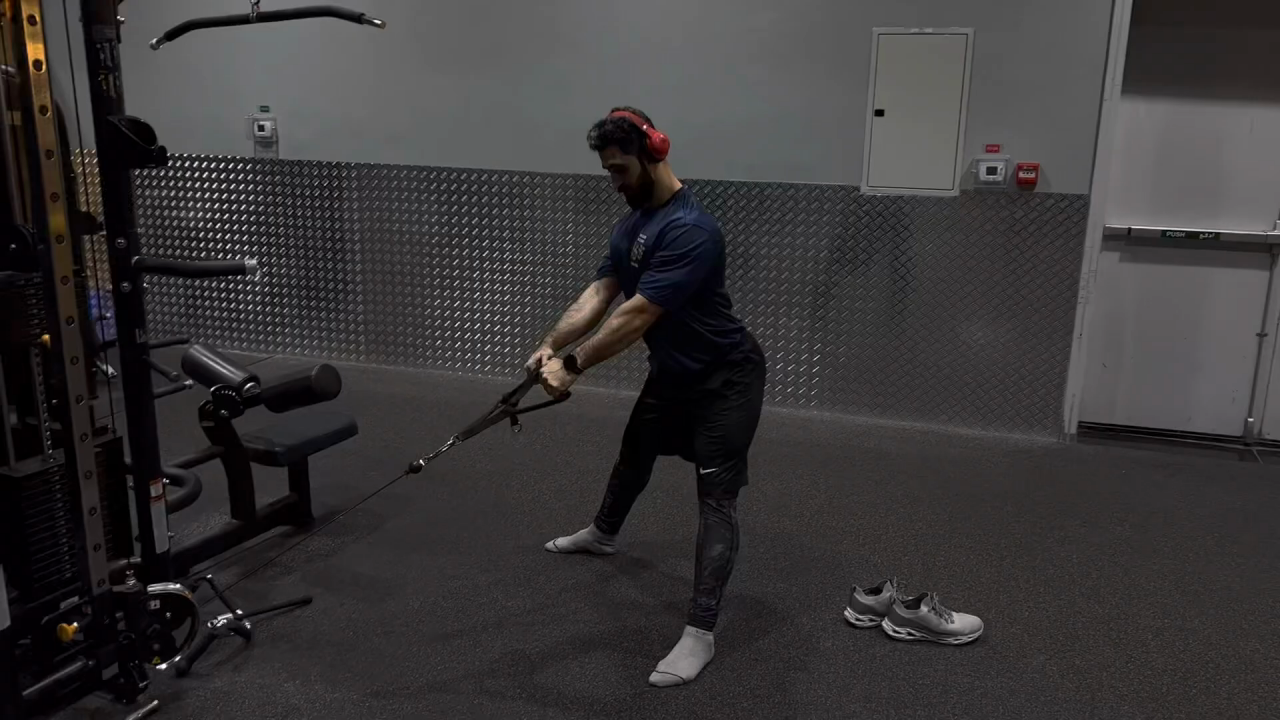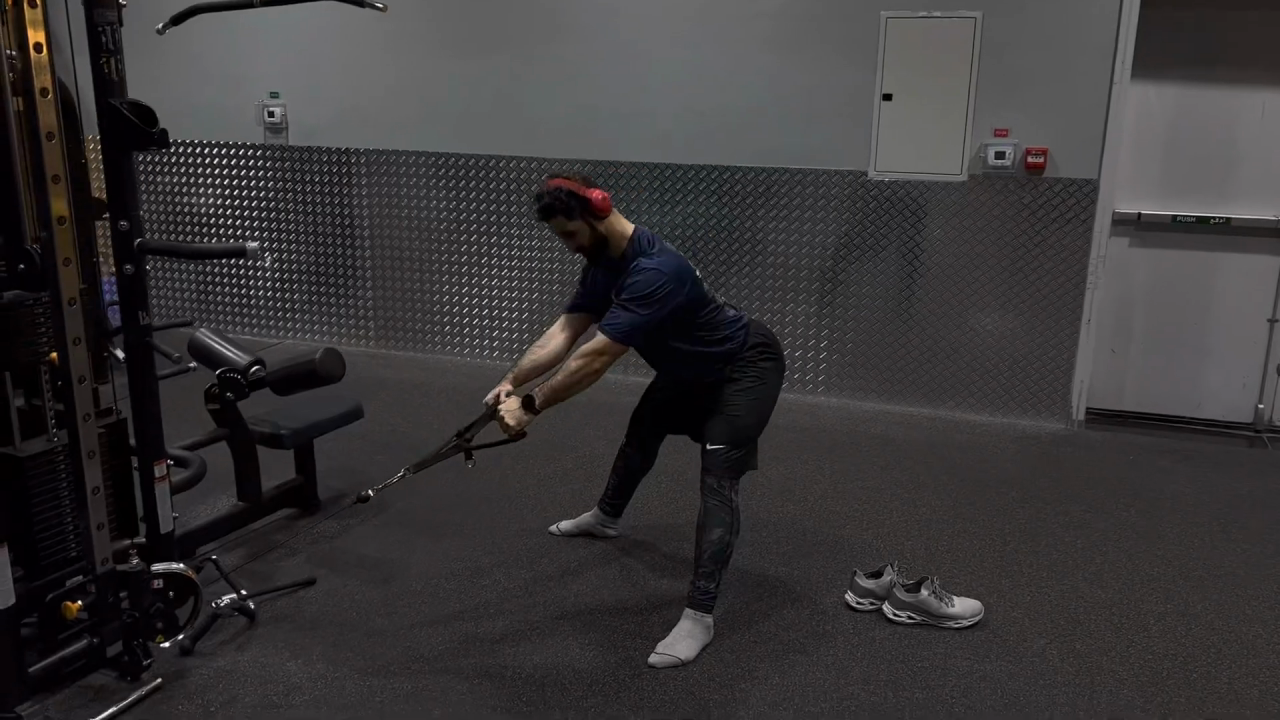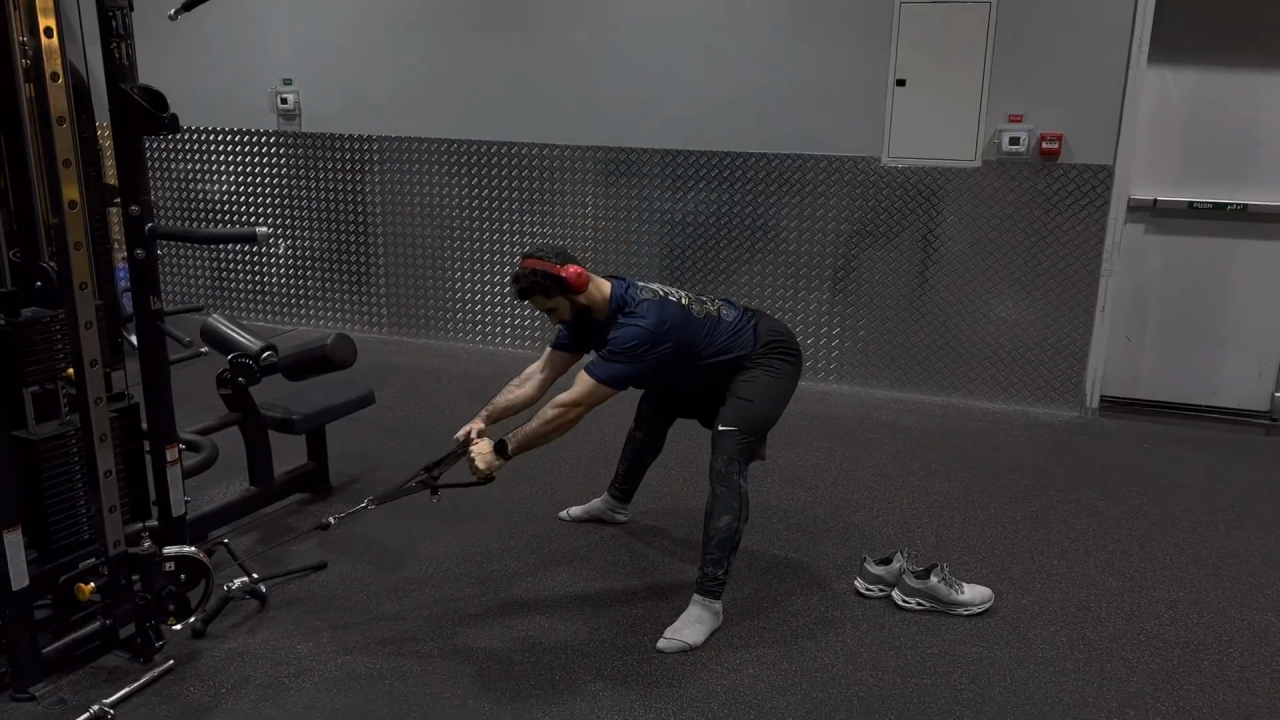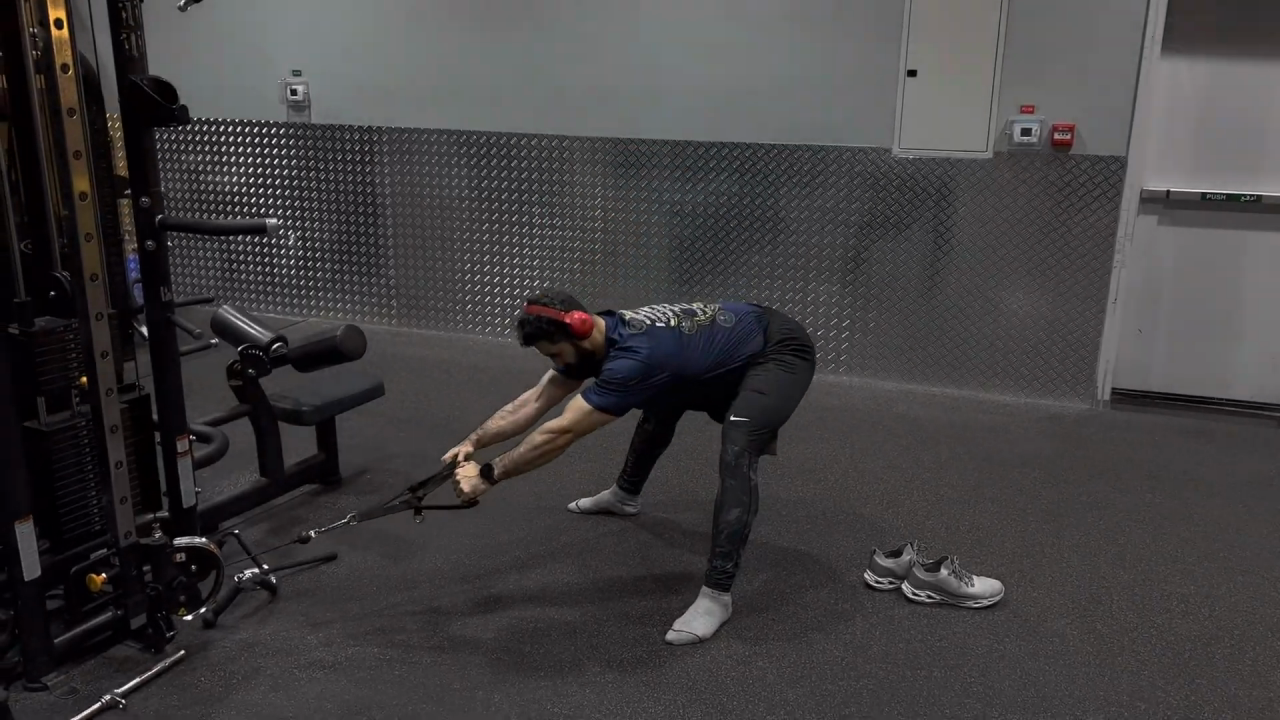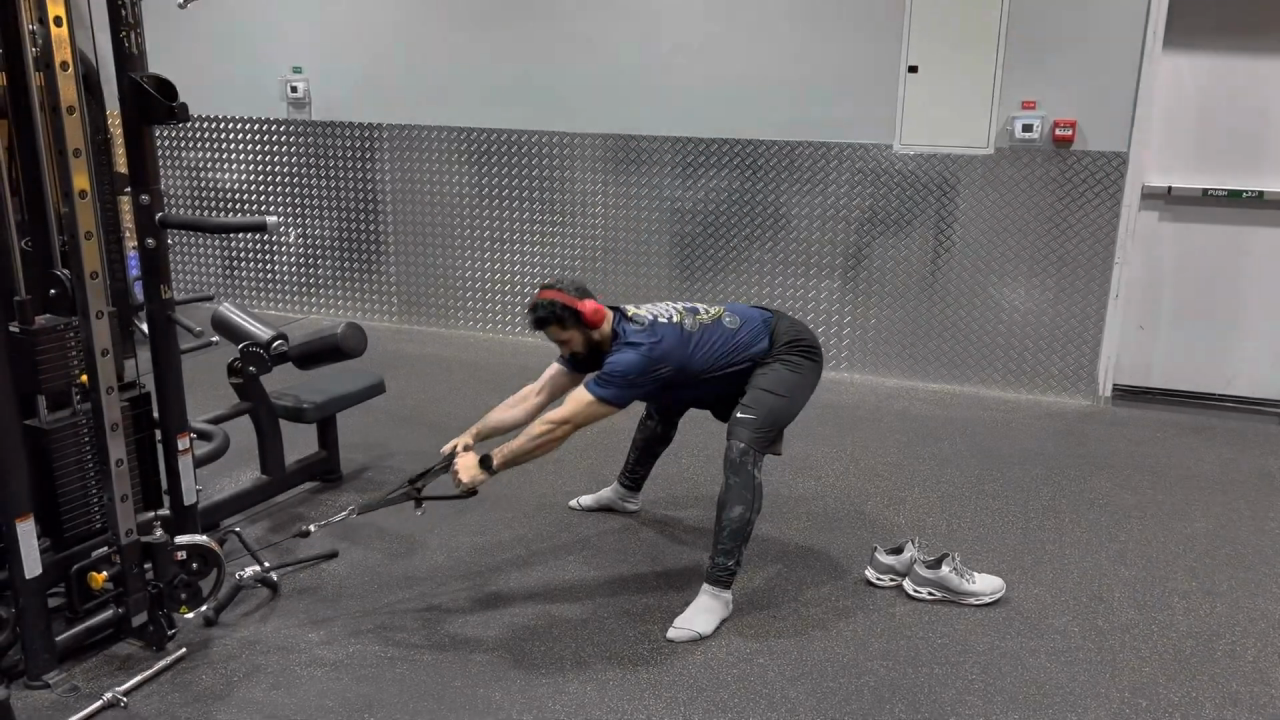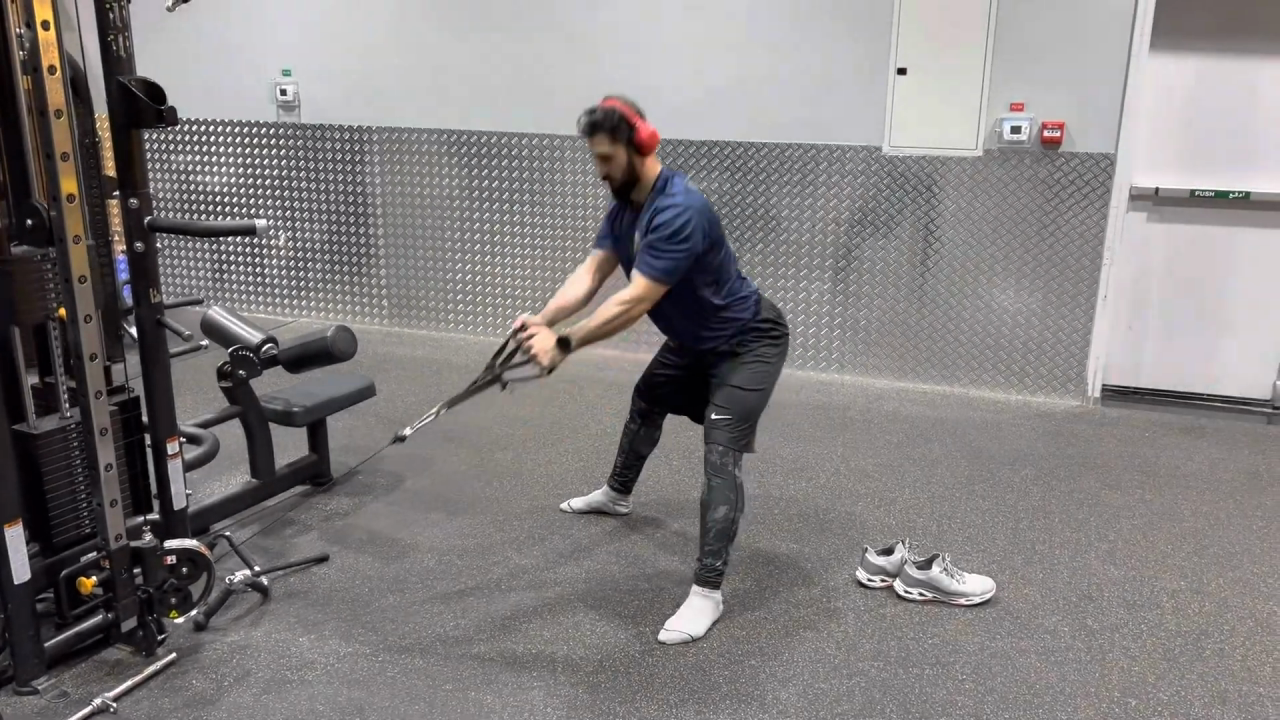
dt=0.5s
person 1, frame 1
left shoulder: (689, 230)
right shoulder: (633, 224)
left elbow: (636, 318)
right elbow: (598, 296)
left wrist: (573, 365)
right wrist: (550, 345)
left hip: (724, 380)
right hip: (673, 373)
left knee: (714, 496)
right knee: (634, 456)
left ankle: (700, 633)
right ankle: (603, 534)
person 1, frame 2
left shoulder: (653, 272)
right shoulder: (602, 266)
left elbow: (597, 357)
right elbow: (563, 332)
left wrist: (531, 405)
right wrist: (512, 381)
left hip: (745, 367)
right hip: (689, 369)
left knee: (716, 481)
right knee: (641, 433)
left ankle: (699, 616)
right ankle: (606, 517)
person 1, frame 3
left shoulder: (641, 323)
right shoulder: (589, 310)
left elbow: (572, 406)
right elbow: (539, 374)
left wrist: (502, 450)
right wrist: (483, 418)
left hip: (766, 357)
right hip: (711, 358)
left knee: (726, 463)
right knee: (651, 413)
left ankle: (708, 602)
right ankle: (617, 502)
person 1, frame 4
left shoulder: (635, 357)
right shoulder: (597, 336)
left elbow: (561, 432)
right elbow: (535, 401)
left wrist: (488, 474)
right wrist: (473, 441)
left hip: (780, 352)
right hip: (737, 347)
left knee: (735, 455)
right knee: (658, 402)
left ankle: (716, 595)
right ankle: (625, 495)
person 1, frame 5
left shoulder: (637, 351)
right shoulder: (599, 335)
left elbow: (561, 424)
right elbow: (537, 394)
left wrist: (487, 465)
right wrist: (473, 436)
left hip: (786, 354)
right hip: (739, 353)
left knee: (741, 452)
right knee: (661, 403)
left ankle: (717, 592)
right ankle: (625, 492)
person 1, frame 6
left shoulder: (679, 211)
right shoulder: (626, 205)
left elbow: (634, 302)
right elbow: (591, 272)
left wrist: (563, 344)
right wrist: (542, 319)
left hip: (750, 343)
right hip: (694, 340)
left knee: (720, 457)
right knee: (646, 403)
left ankle: (707, 593)
right ankle: (617, 494)
